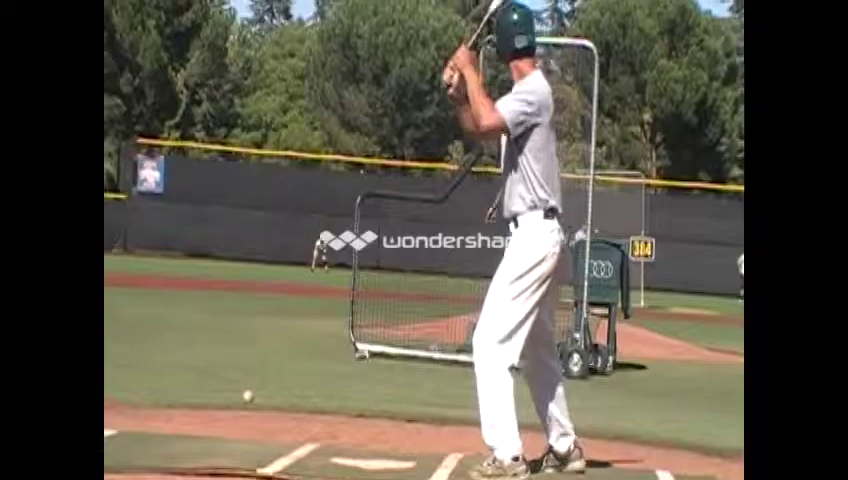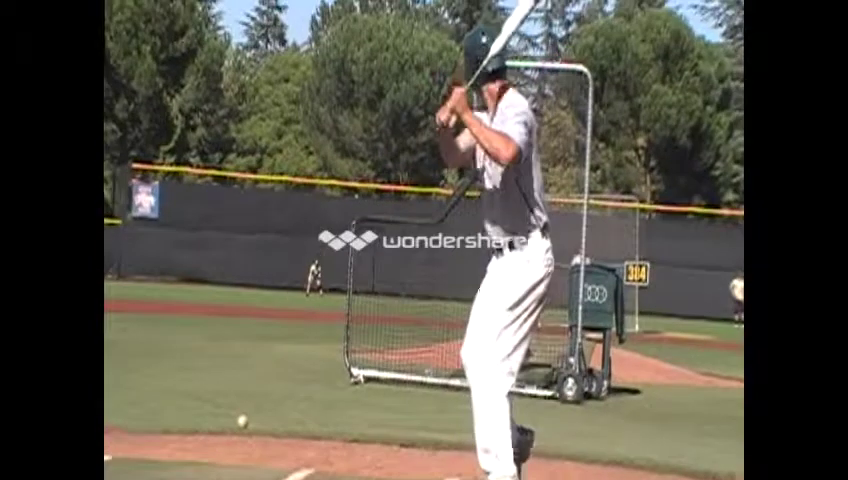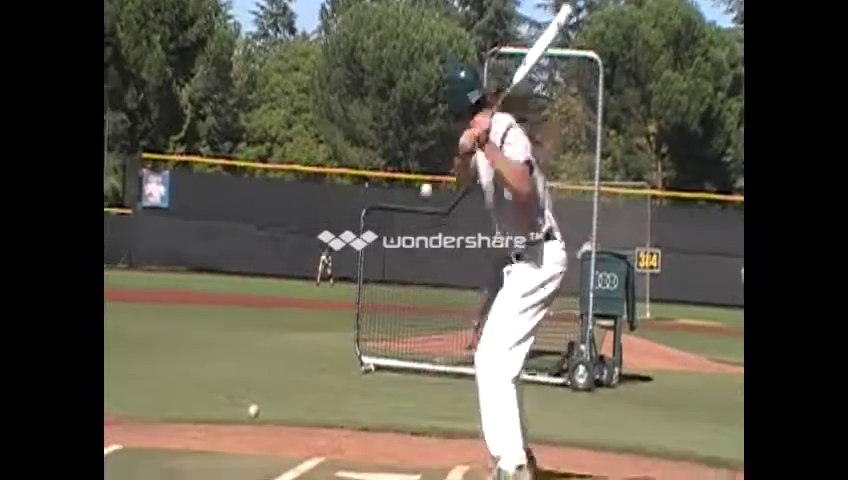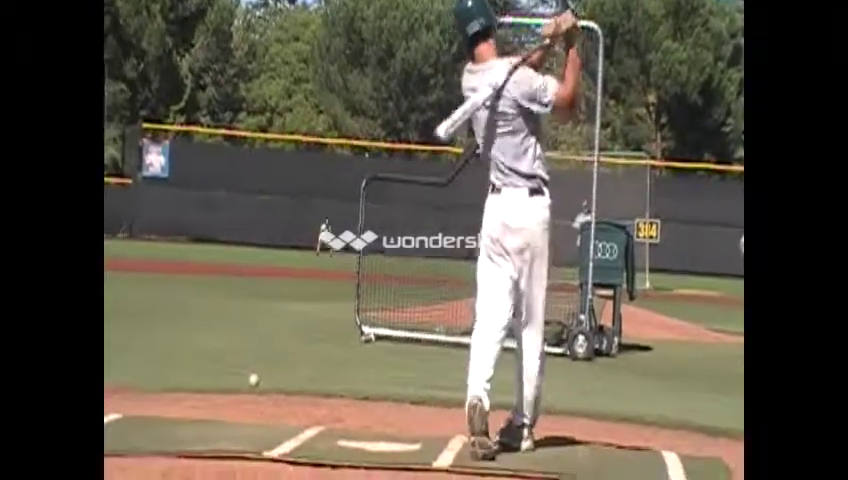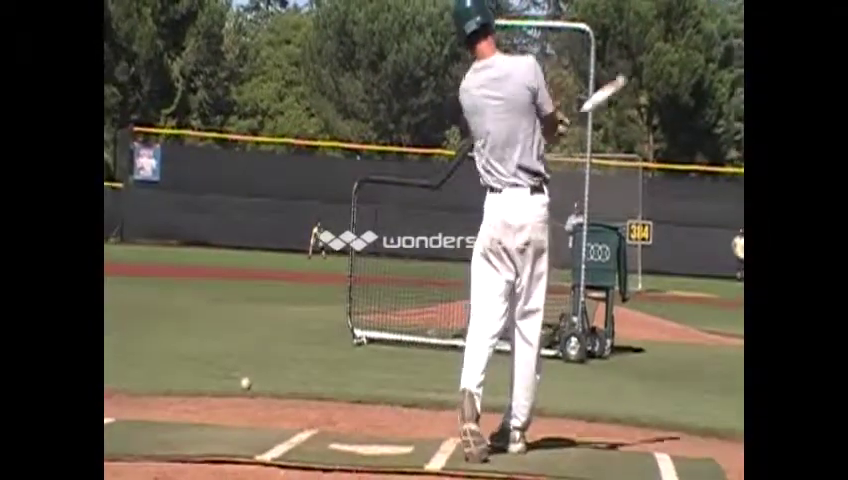
dt=0.5s
person 1, frame 1
left shoulder: (533, 91)
right shoulder: (526, 91)
left elbow: (488, 123)
right elbow: (478, 128)
left wrist: (469, 70)
right wrist: (457, 95)
left hip: (532, 235)
right hip: (537, 235)
left knee: (491, 342)
right knee: (536, 348)
person 1, frame 2
left shoulder: (516, 109)
right shoulder: (491, 113)
left elbow: (506, 155)
right elbow: (456, 159)
left wrist: (466, 114)
right wrist: (445, 128)
left hip: (526, 256)
right hip: (505, 256)
left knee: (489, 368)
right knee: (474, 356)
right ankle: (512, 439)
person 1, frame 3
left shoulder: (509, 133)
right shoulder: (485, 133)
left elbow: (526, 191)
right elbow: (461, 179)
left wrist: (490, 145)
right wrist: (468, 148)
left hip: (534, 262)
right hip: (533, 260)
left knee: (493, 363)
right knee: (500, 356)
person 1, frame 4
left shoulder: (470, 79)
right shoulder: (519, 80)
right elbow: (566, 101)
left wrist: (549, 40)
right wrist: (571, 46)
left hip: (498, 207)
right hip: (532, 207)
left knee: (491, 316)
right knee: (531, 322)
left ankle: (478, 399)
right ankle: (523, 424)
person 1, frame 5
left shoulder: (467, 89)
right shoulder: (526, 68)
right elbow: (550, 125)
right wrist: (553, 120)
left hip: (497, 206)
right hip: (534, 206)
left knee: (486, 316)
right knee: (528, 323)
left ankle: (470, 398)
right ankle: (515, 426)
